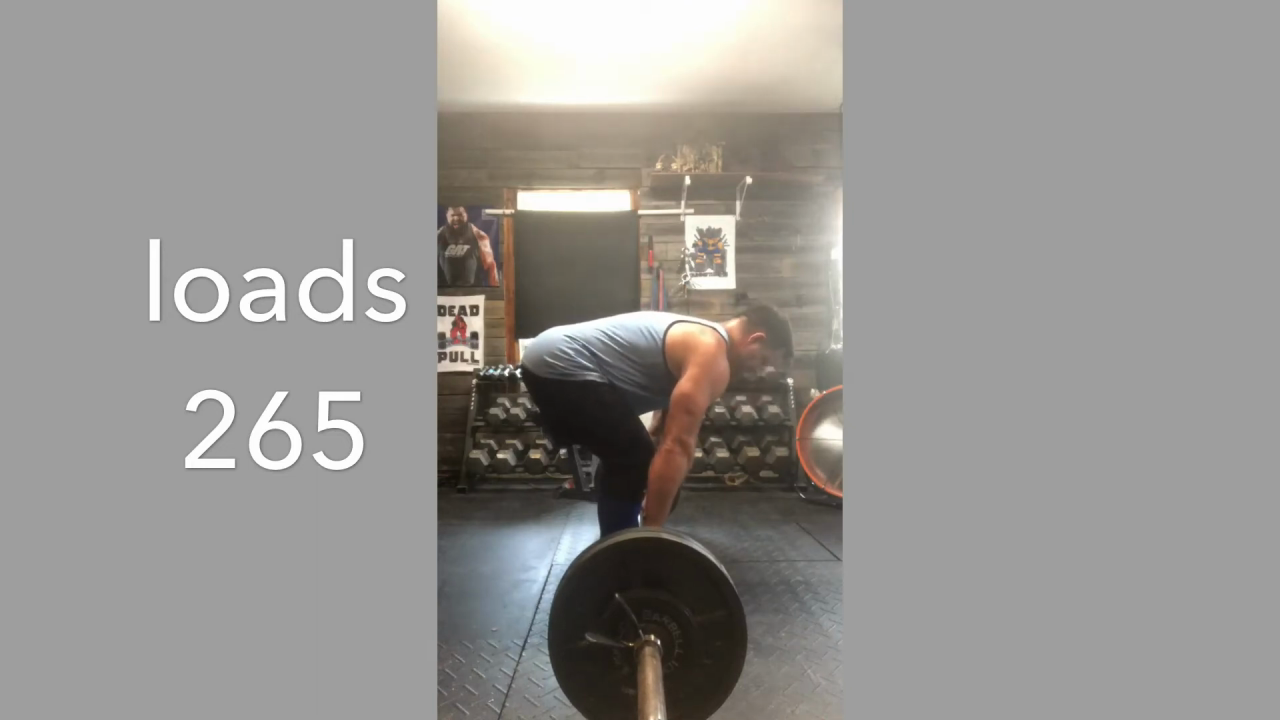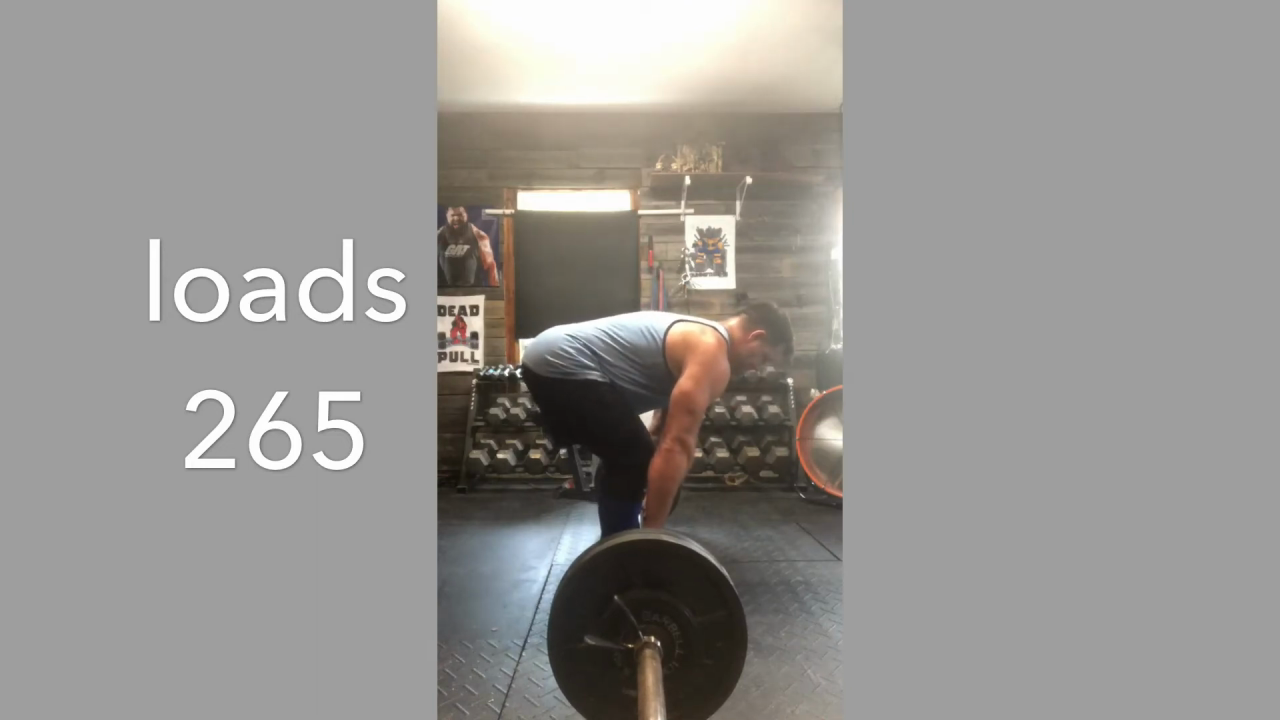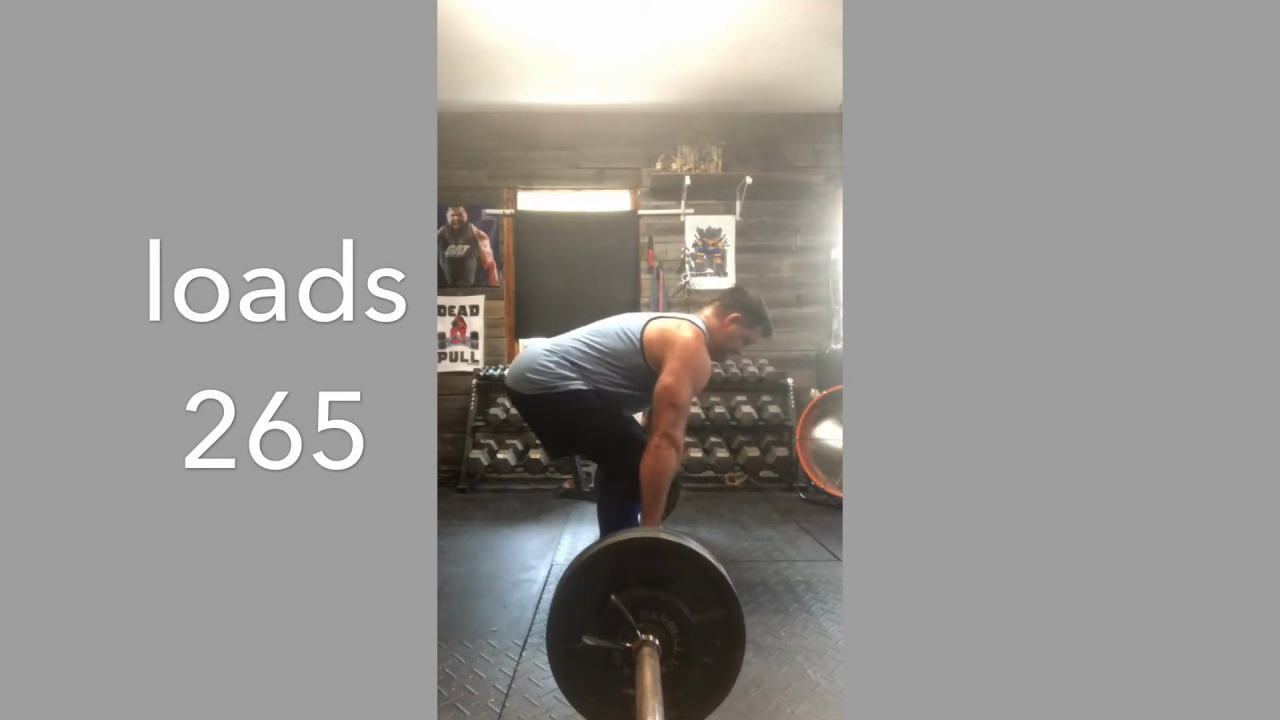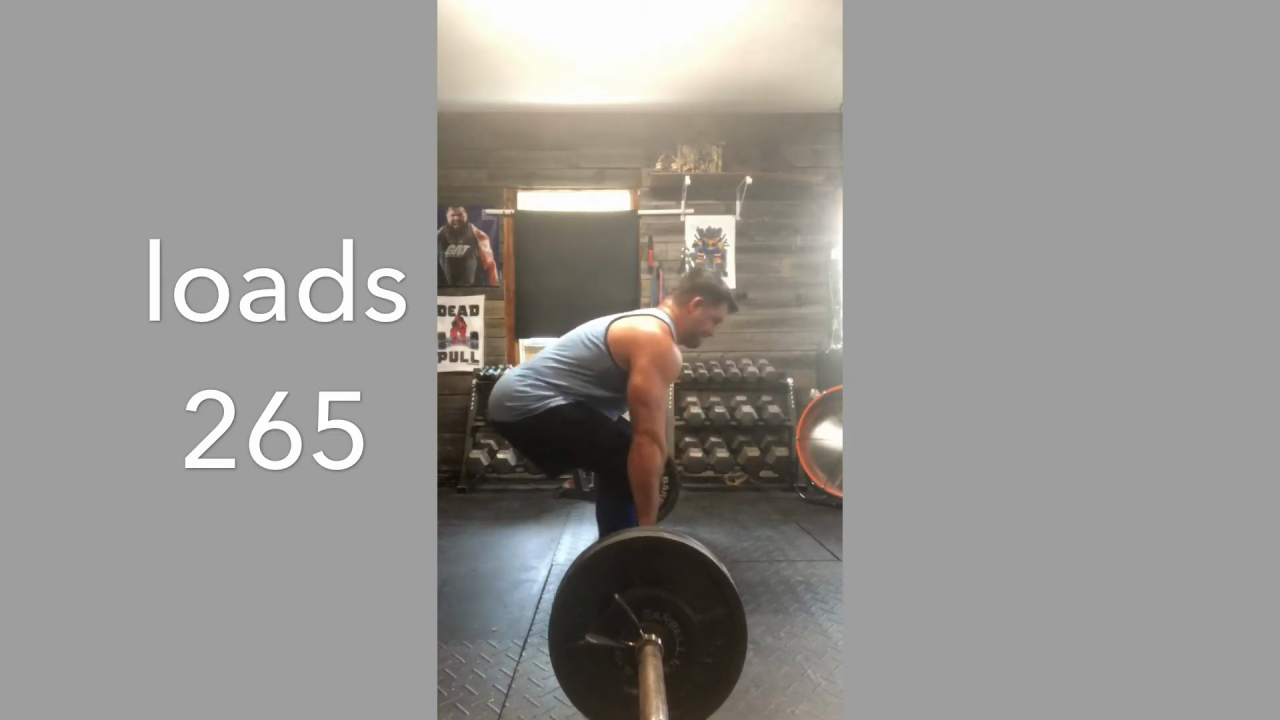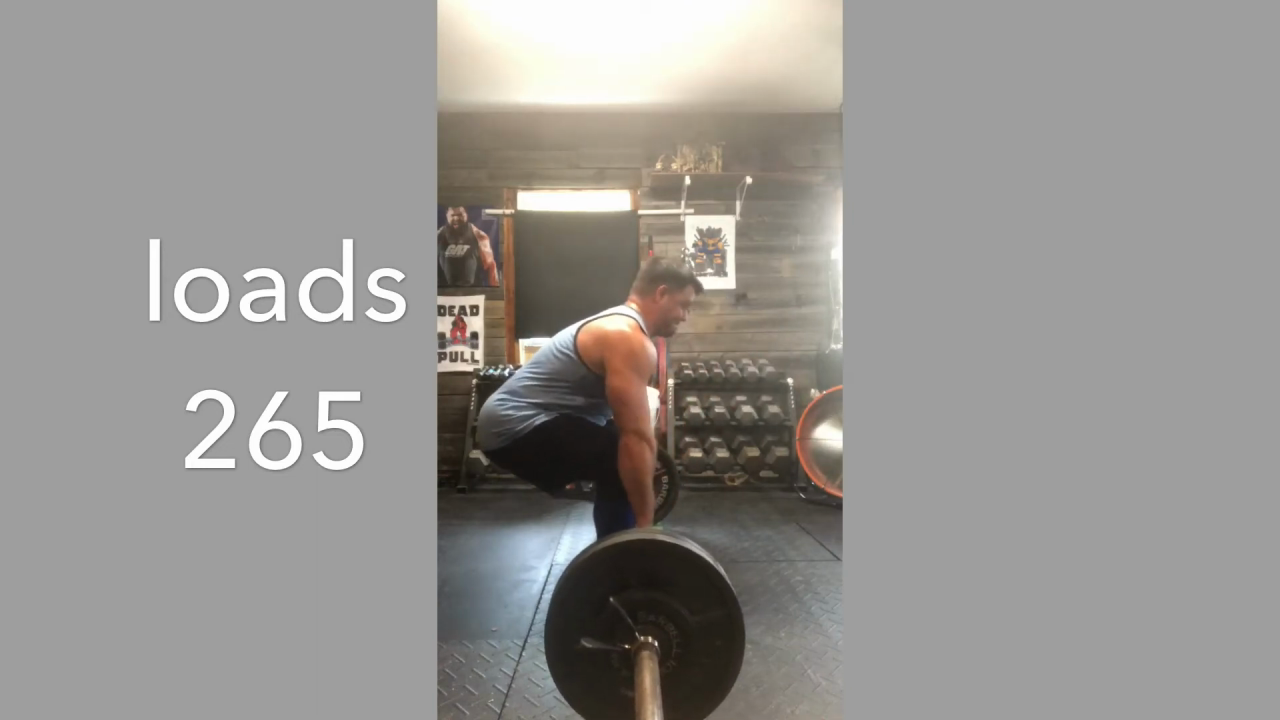
dt=0.5s
person 1, frame 1
left shoulder: (700, 337)
right shoulder: (712, 355)
left elbow: (665, 435)
right elbow: (677, 446)
right wrist: (651, 530)
left hip: (546, 358)
right hip: (561, 366)
left knee: (626, 459)
right knee: (634, 461)
person 1, frame 2
left shoulder: (700, 335)
right shoulder: (712, 353)
left elbow: (667, 435)
right elbow: (677, 445)
right wrist: (652, 531)
left hip: (547, 357)
right hip: (562, 365)
left knee: (626, 458)
right knee: (635, 461)
person 1, frame 3
left shoulder: (679, 330)
right shoulder: (691, 347)
left elbow: (657, 433)
right elbow: (666, 441)
right wrist: (649, 528)
left hip: (535, 372)
right hip: (544, 379)
left knee: (624, 459)
right knee: (632, 463)
person 1, frame 4
left shoulder: (647, 327)
right shoulder: (658, 342)
left elbow: (642, 432)
right elbow: (649, 439)
right wrist: (647, 525)
left hip: (524, 396)
right hip: (527, 404)
left knee: (622, 459)
right knee: (627, 465)
person 1, frame 5
left shoulder: (621, 326)
right shoulder: (629, 340)
left elbow: (629, 430)
right elbow: (636, 437)
right wrist: (644, 525)
left hip: (512, 418)
right hip: (515, 427)
left knee: (617, 463)
right knee: (622, 468)
